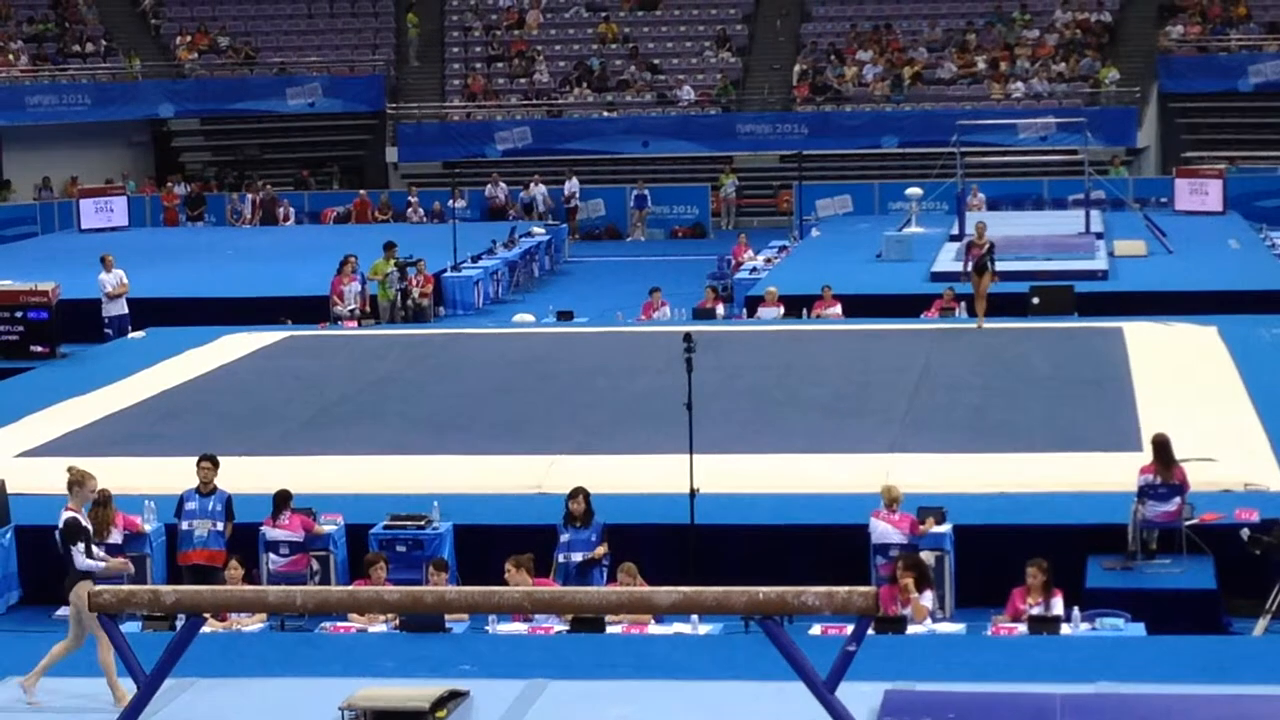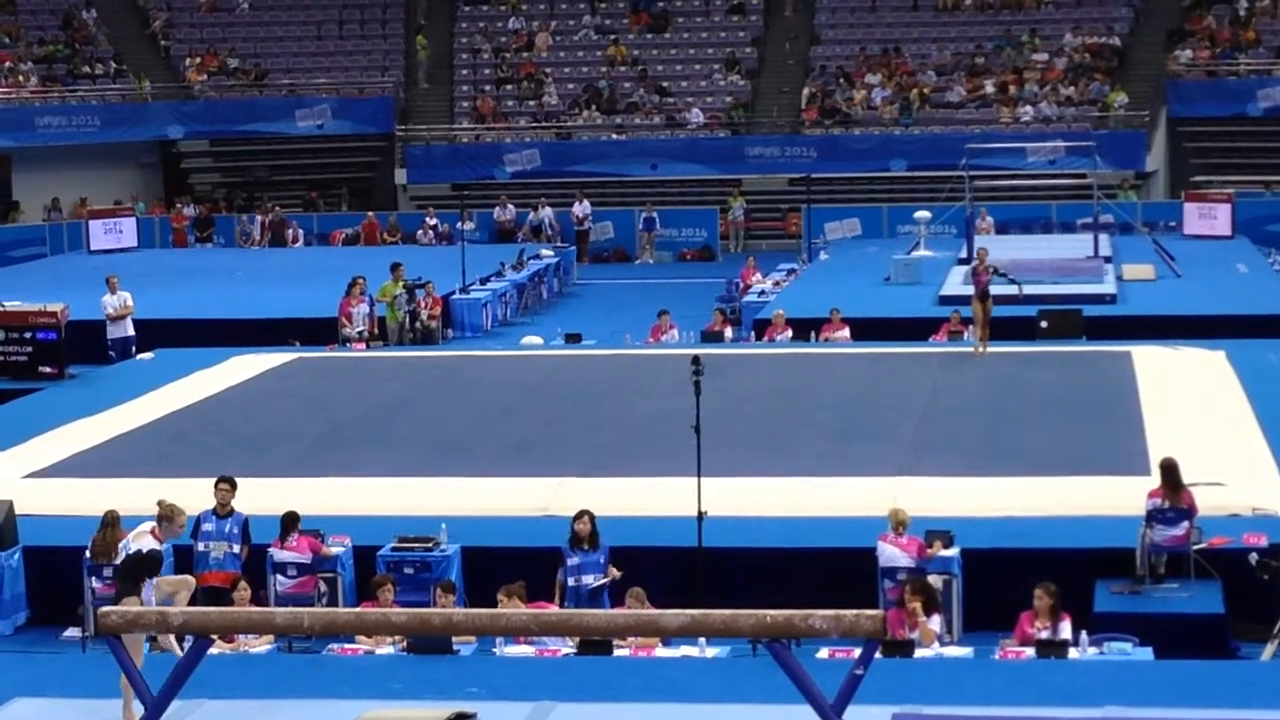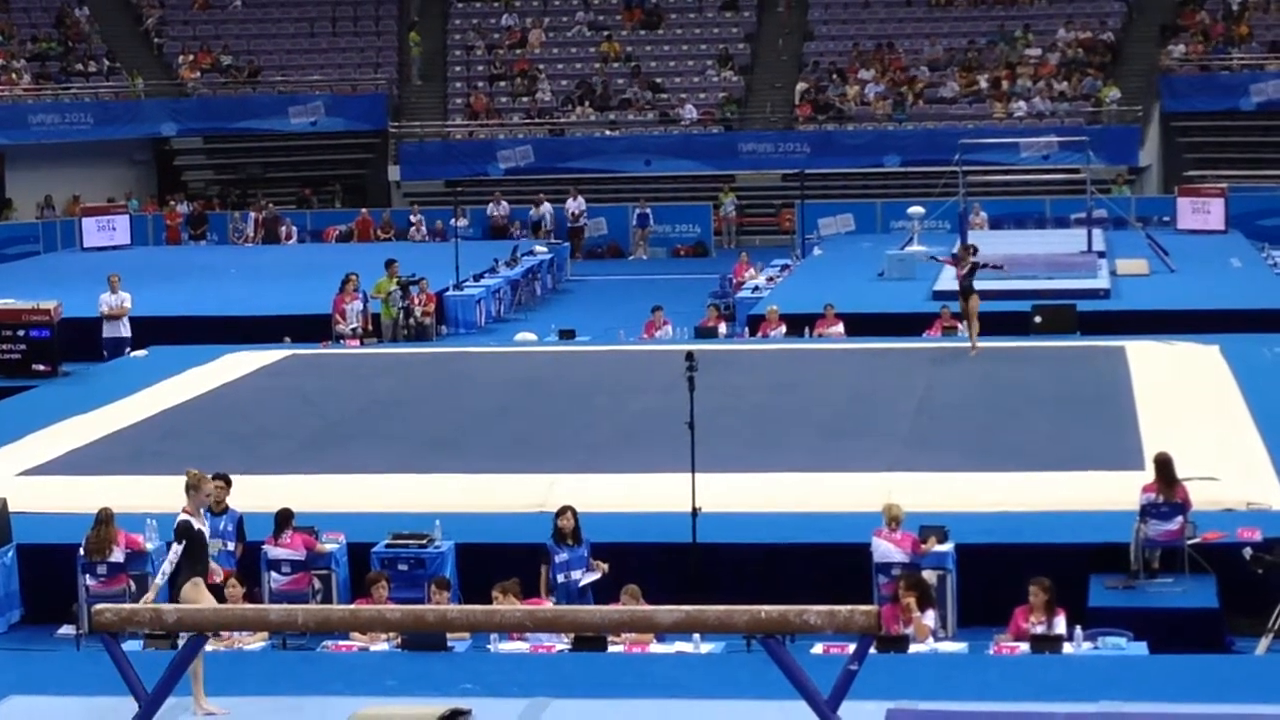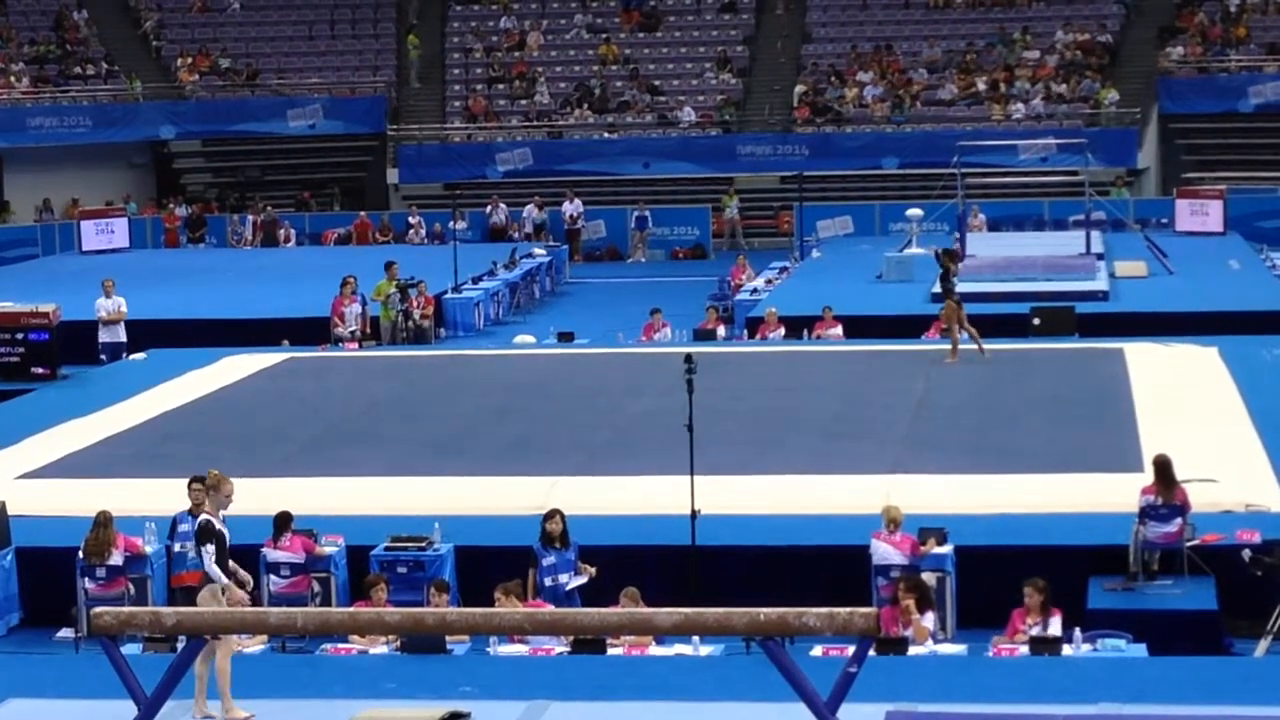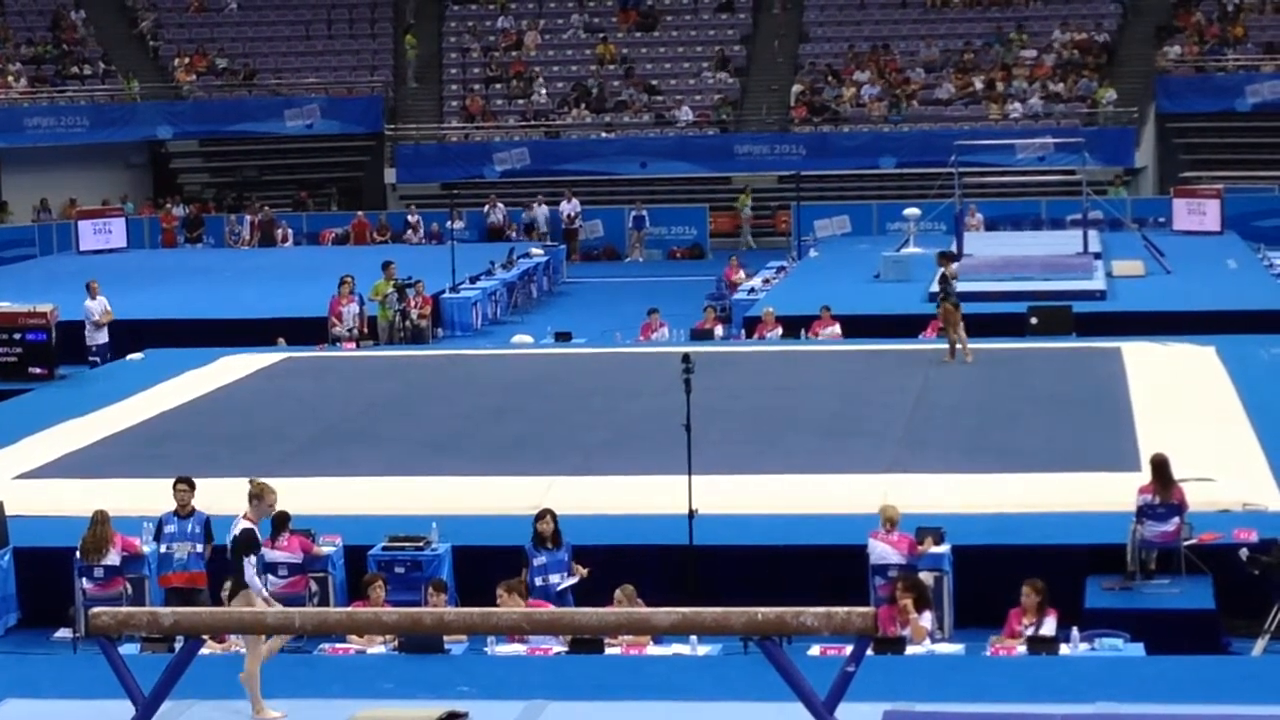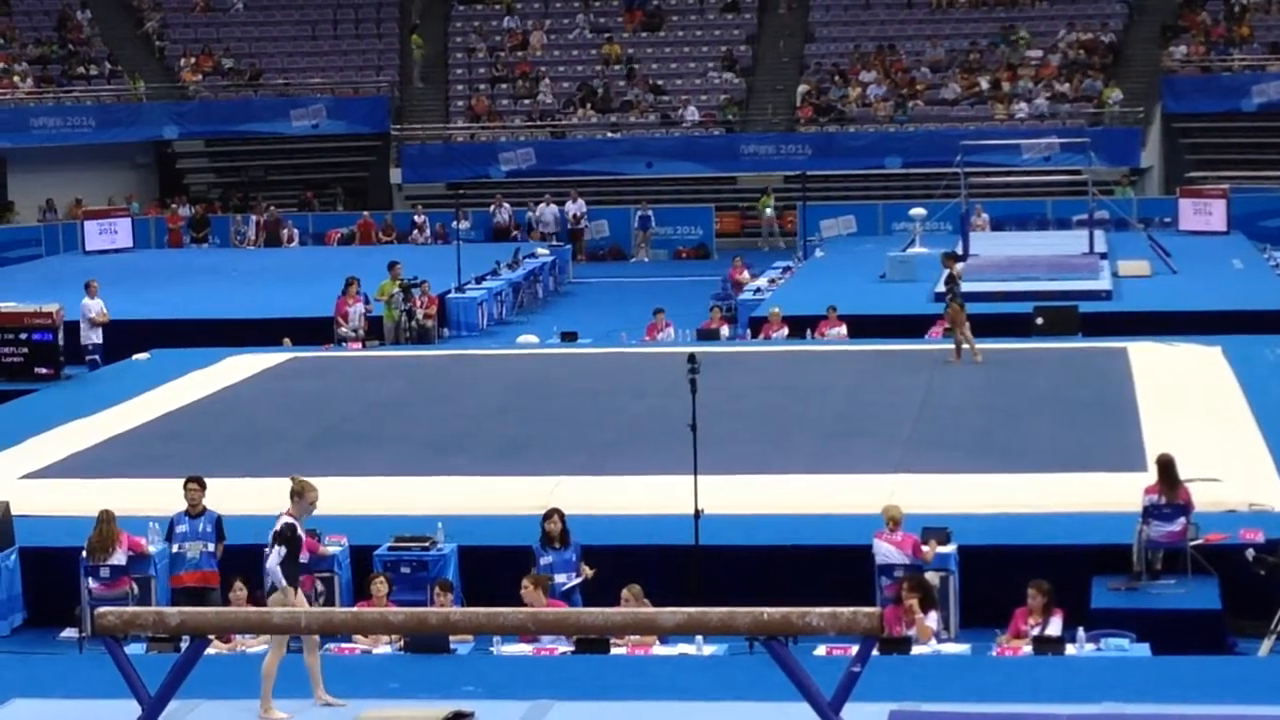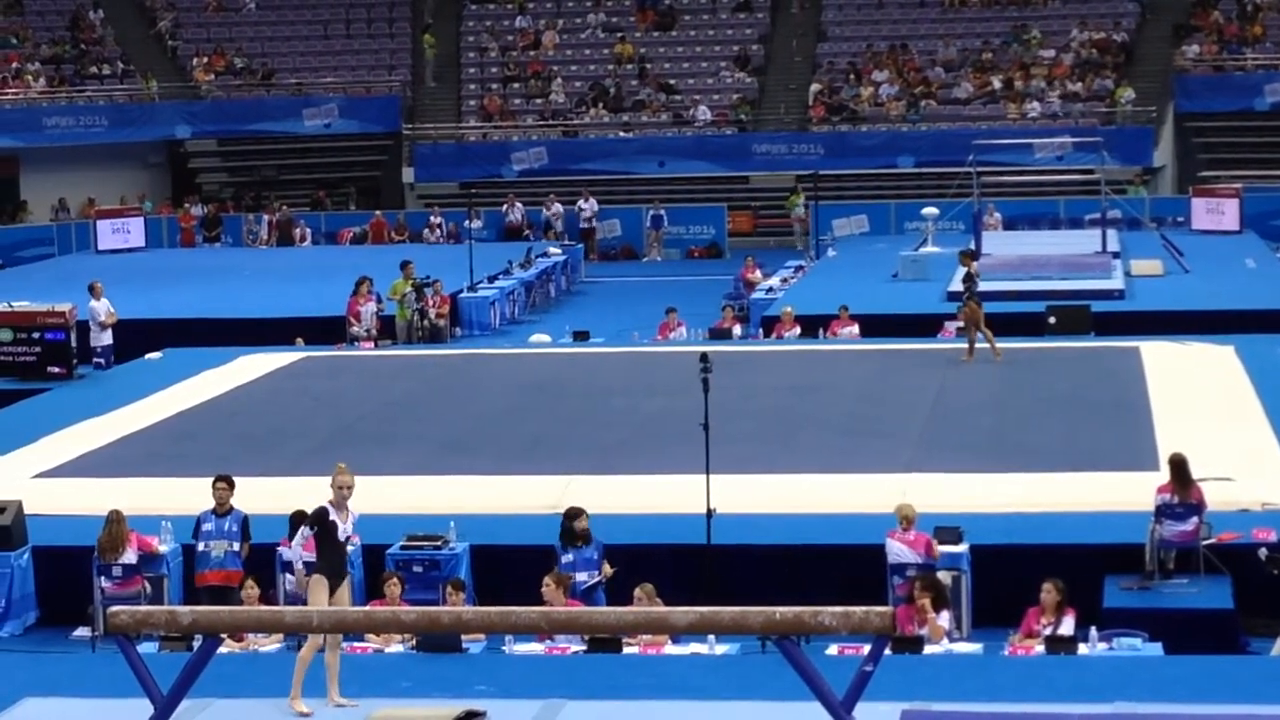
dt=0.7s
person 1, frame 1
left shoulder: (78, 514)
right shoulder: (72, 522)
right elbow: (79, 562)
left wrist: (110, 561)
right wrist: (108, 567)
left hip: (80, 583)
right hip: (79, 585)
left knee: (75, 640)
right knee: (105, 640)
left ankle: (32, 679)
right ankle: (119, 697)
person 1, frame 2
left shoulder: (147, 526)
right shoulder: (153, 554)
left elbow: (122, 548)
right elbow: (147, 594)
left hip: (131, 590)
right hip: (130, 597)
left knee: (188, 581)
right knee: (135, 658)
left ankle: (170, 639)
person 1, frame 3
left shoulder: (200, 515)
right shoulder: (185, 523)
right elbow: (171, 558)
left wrist: (211, 565)
right wrist: (153, 590)
left hip: (198, 581)
right hip: (190, 584)
left ankle: (200, 702)
person 1, frame 4
left shoulder: (218, 518)
right shoulder: (205, 524)
right elbow: (209, 564)
left wrist: (239, 572)
right wrist: (232, 589)
left hip: (218, 589)
right hip: (210, 591)
left knee: (210, 647)
right knee: (226, 646)
person 1, frame 5
left shoulder: (244, 520)
right shoulder: (248, 534)
right elbow: (250, 575)
right wrist: (267, 600)
left hip: (248, 590)
right hip: (243, 594)
right knee: (255, 649)
left ankle: (248, 673)
person 1, frame 6
left shoulder: (291, 521)
right shoulder: (289, 528)
right elbow: (271, 565)
right wrist: (284, 592)
left hip: (290, 586)
right hip: (281, 590)
left knee: (313, 640)
right knee: (277, 649)
left ankle: (319, 693)
person 1, frame 7
left shoulder: (352, 515)
right shoulder: (322, 513)
right elbow: (297, 542)
right wrist: (299, 572)
left hip: (341, 579)
right hip: (321, 578)
left knee: (336, 639)
right knee: (316, 639)
left ankle: (333, 694)
right ankle: (295, 696)
